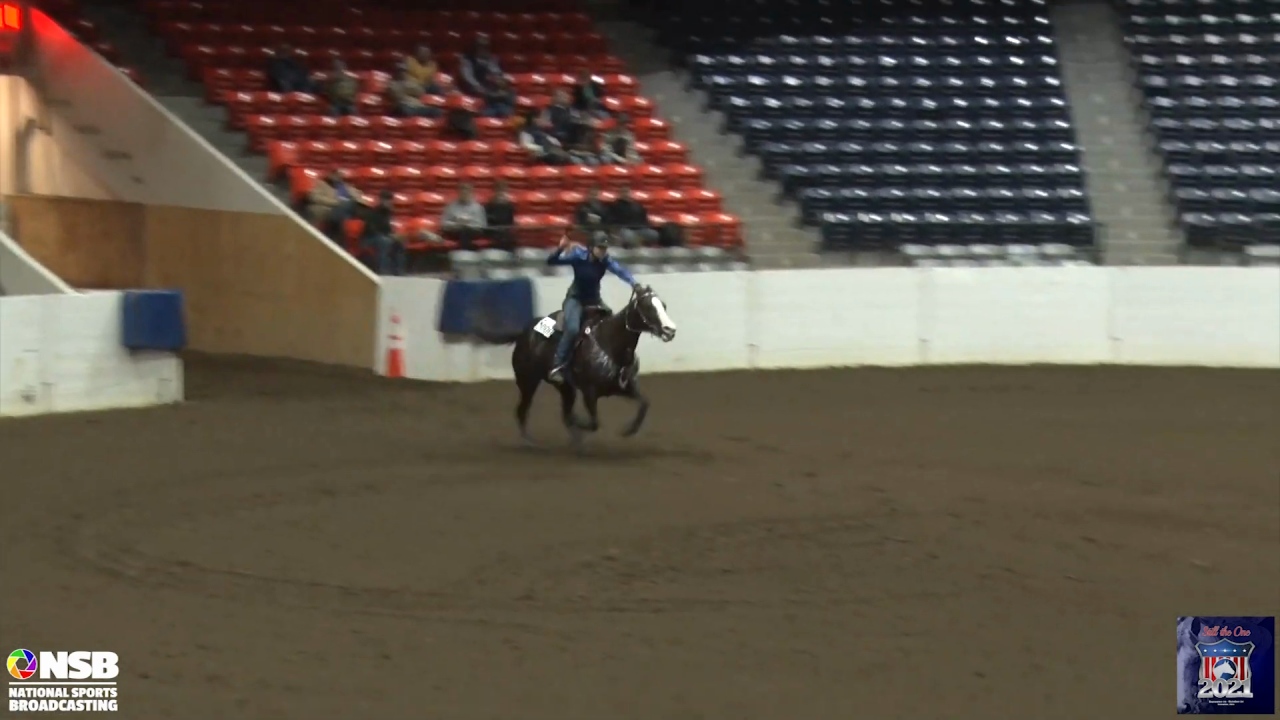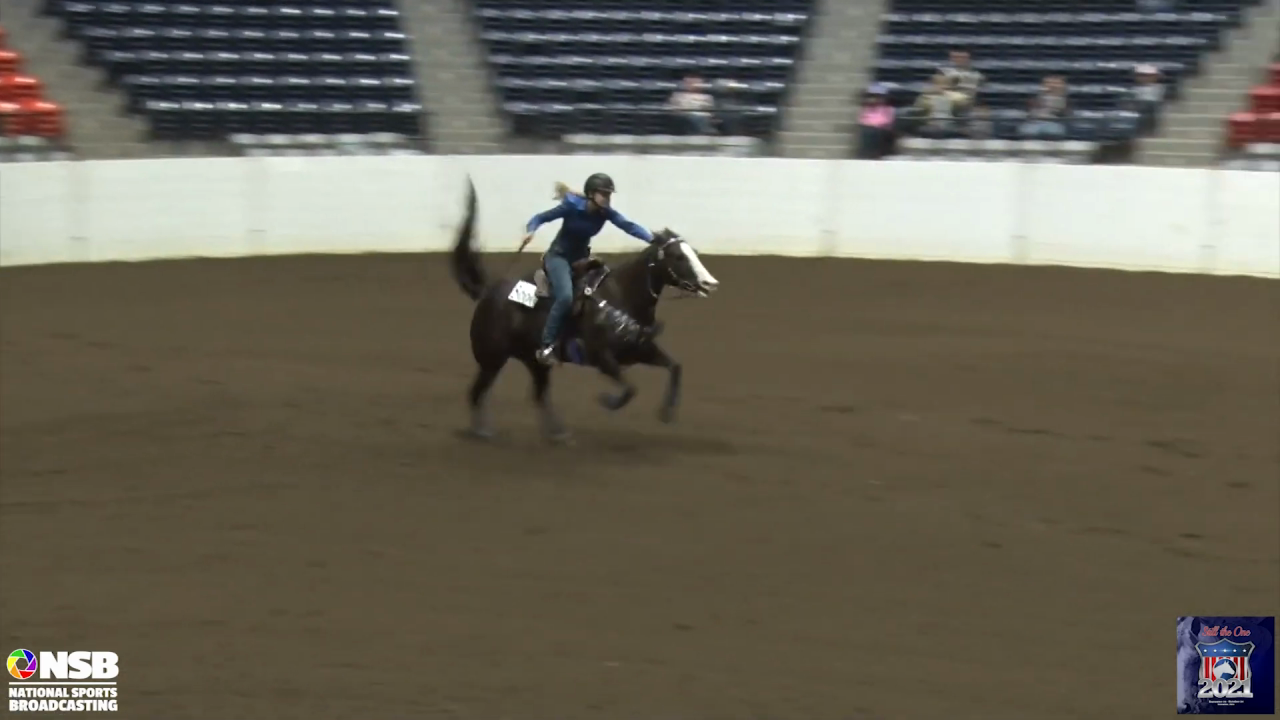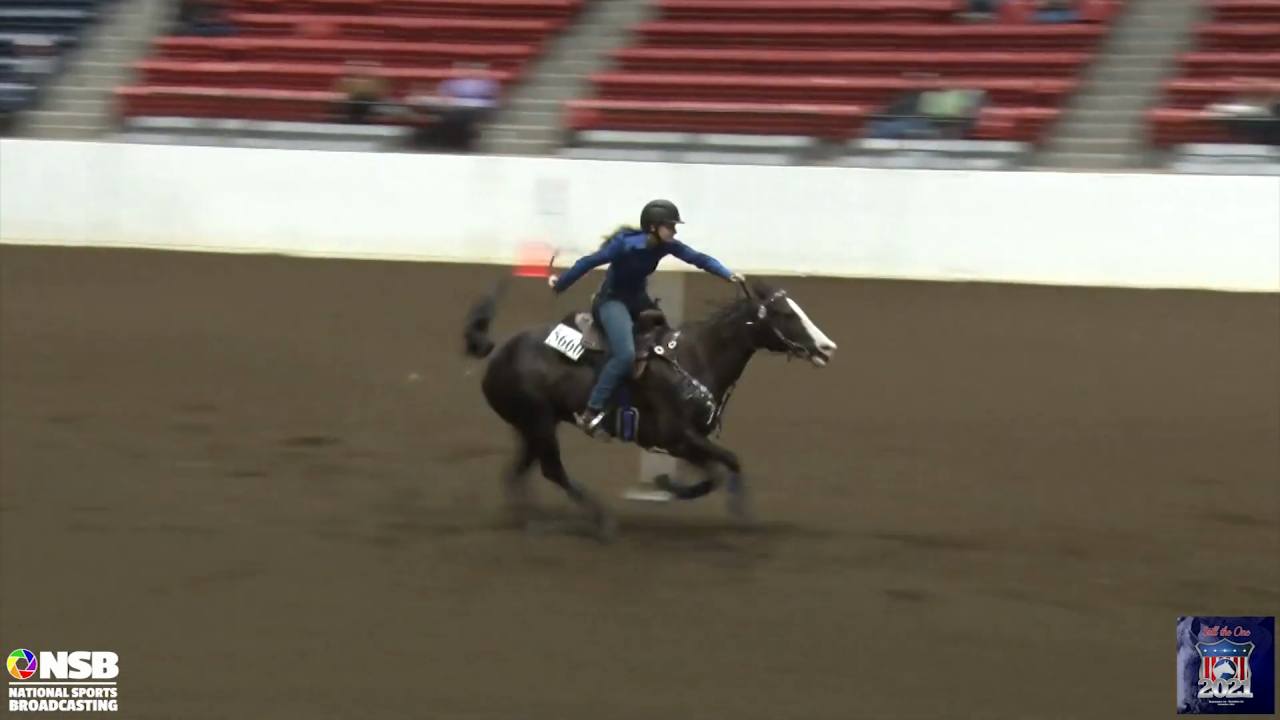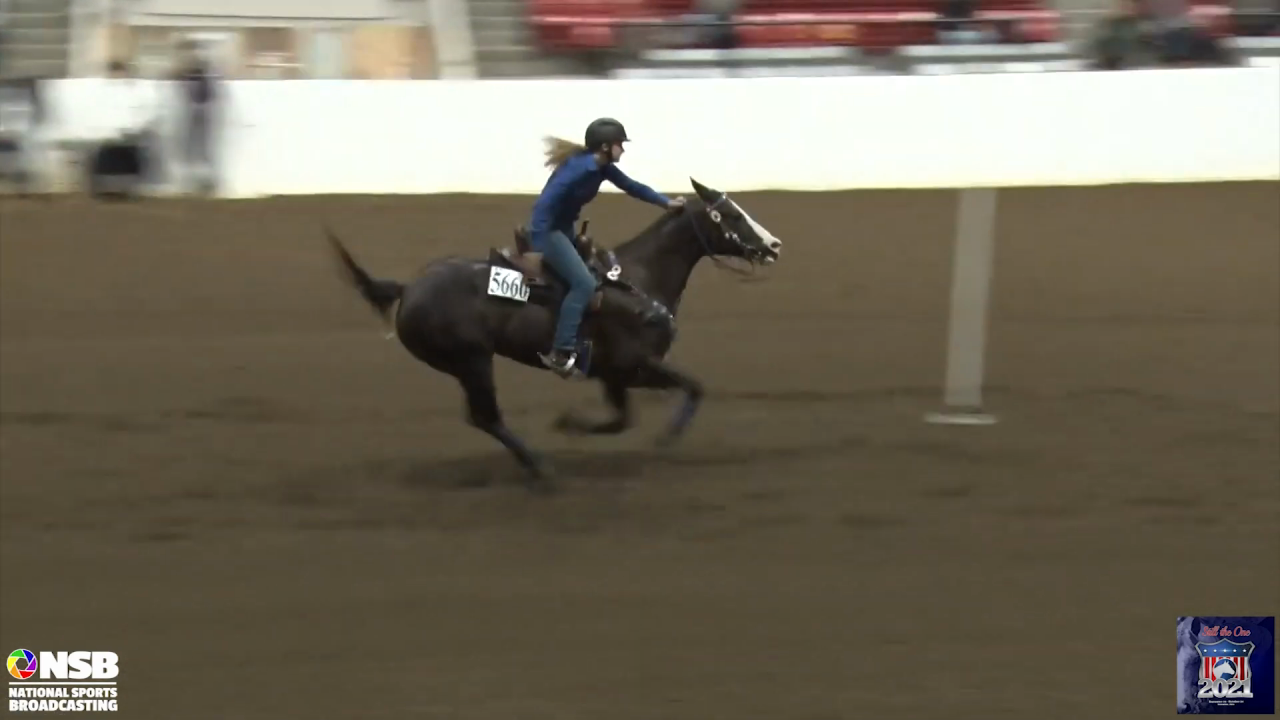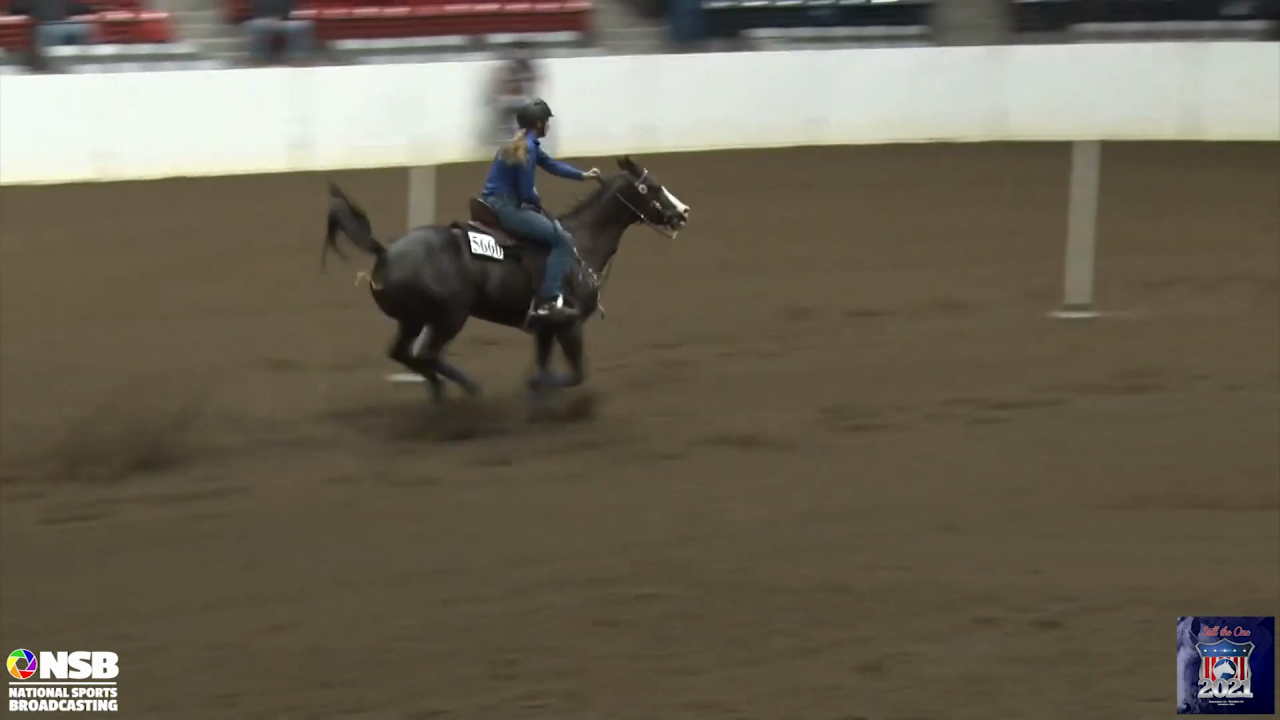
dt=0.7s
person 1, frame 1
left shoulder: (606, 261)
right shoulder: (577, 256)
left elbow: (620, 271)
right elbow: (552, 261)
left wrist: (633, 282)
right wrist: (561, 249)
left hip: (594, 300)
right hip: (575, 299)
right knee: (573, 329)
right ankle: (557, 366)
person 1, frame 2
left shoulder: (605, 212)
right shoulder: (571, 205)
left elbow: (628, 226)
right elbow: (540, 218)
left wrist: (651, 238)
right wrist: (529, 232)
left hip: (581, 257)
right hip: (559, 257)
right knee: (566, 297)
right ankle: (546, 344)
person 1, frame 3
left shoulder: (666, 245)
right shoulder: (625, 244)
left elbow: (699, 258)
right elbow: (587, 263)
left wrist: (728, 274)
right wrist: (560, 284)
left hip: (638, 299)
right hip: (612, 301)
right knee: (626, 355)
right ankle: (592, 411)
person 1, frame 4
left shoulder: (603, 167)
right shoulder: (577, 168)
left elbow: (634, 188)
right elbow: (545, 203)
left wrist: (667, 202)
right wrist: (536, 247)
left hip: (561, 229)
right hip: (547, 231)
left knee: (597, 275)
right knee: (584, 284)
right ankle: (561, 353)
person 1, frame 5
left shoulder: (526, 143)
right shoulder: (527, 149)
left elbow: (552, 165)
right elbow: (527, 193)
left wrist: (583, 175)
right wrist: (538, 202)
left hip: (496, 205)
right hip: (504, 207)
right knee: (563, 240)
right ankle: (549, 300)
